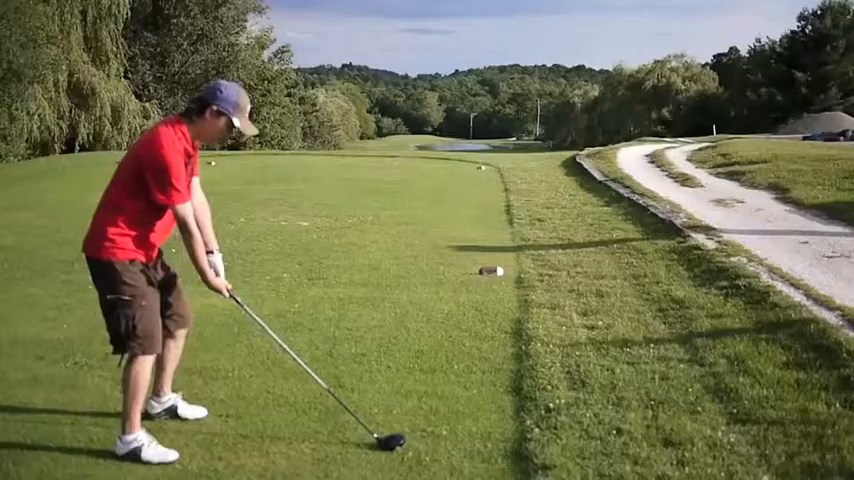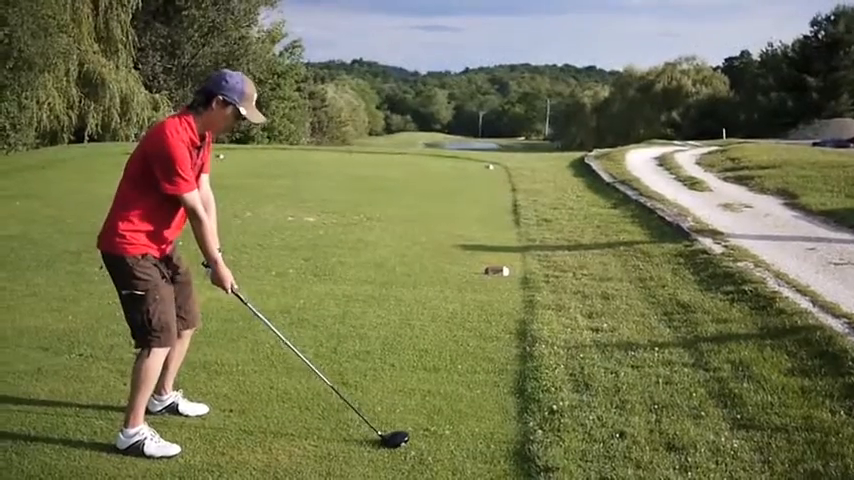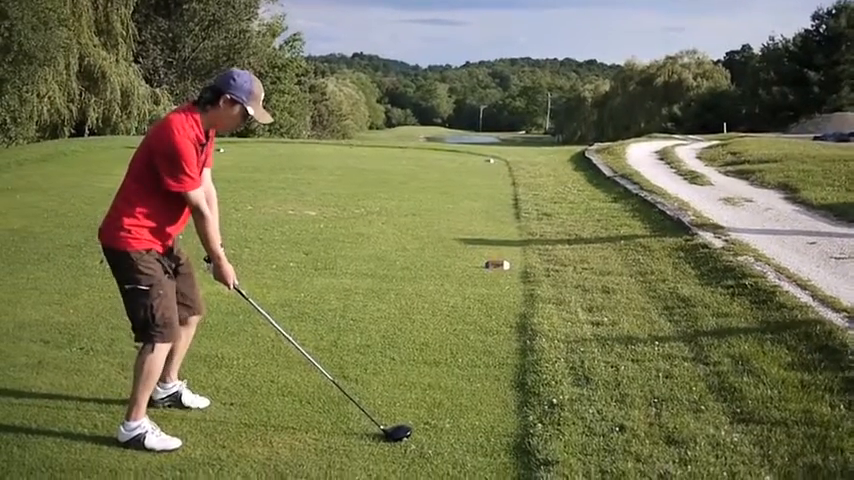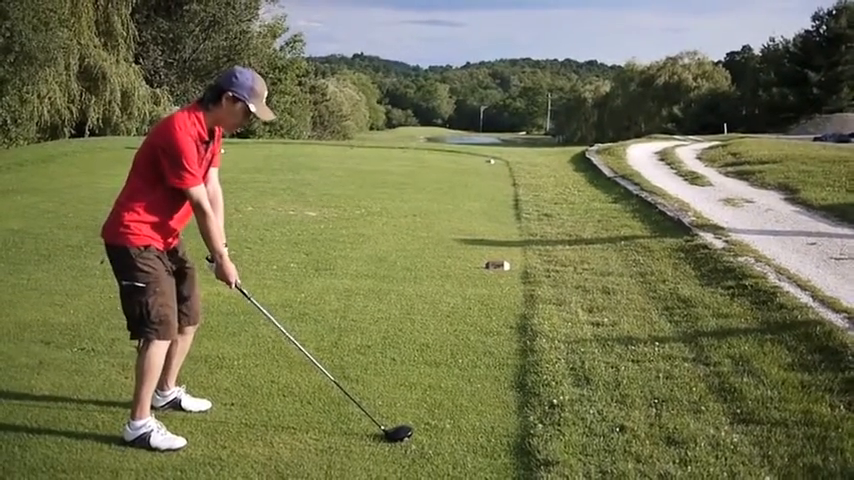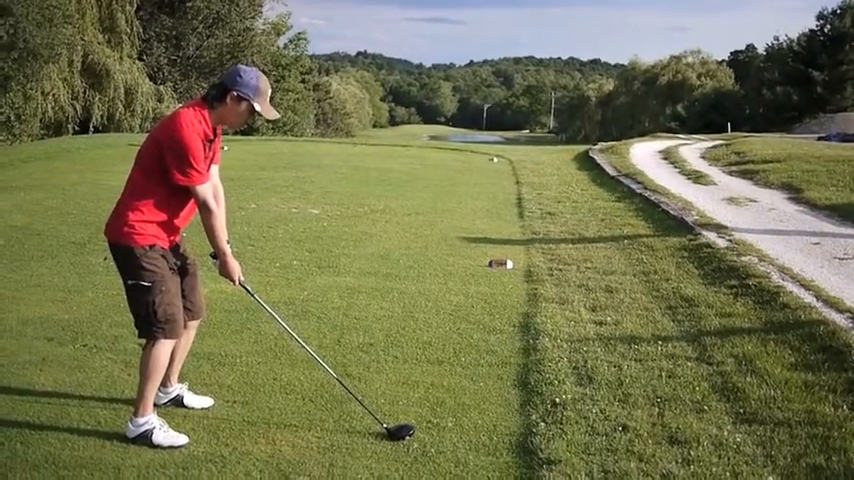
dt=1s
person 1, frame 1
left shoulder: (188, 138)
right shoulder: (167, 146)
left elbow: (197, 198)
right elbow: (186, 223)
left wrist: (215, 253)
right wrist: (208, 276)
left hip: (143, 248)
right hip: (116, 251)
left knee: (177, 321)
right knee: (144, 342)
left ankle: (162, 398)
right ankle: (130, 437)
person 1, frame 2
left shoulder: (202, 134)
right shoulder: (172, 138)
left elbow: (206, 196)
right elbow: (195, 211)
left wrist: (216, 256)
right wrist: (216, 265)
left hip: (159, 243)
right hip: (131, 246)
left knee: (185, 320)
right knee: (158, 335)
left ankle: (164, 396)
right ankle: (133, 431)
person 1, frame 3
left shoulder: (205, 127)
right shoulder: (179, 135)
left elbow: (207, 189)
right elbow: (199, 207)
left wrist: (217, 251)
right wrist: (219, 260)
left hip: (159, 237)
right hip: (132, 240)
left knee: (190, 309)
right knee: (160, 330)
left ankle: (167, 386)
right ankle: (133, 425)
person 1, frame 4
left shoulder: (212, 129)
right shoulder: (180, 132)
left elbow: (214, 190)
right elbow: (200, 204)
left wrist: (222, 250)
right wrist: (221, 259)
left hip: (165, 237)
right hip: (135, 238)
left knee: (188, 317)
right knee: (160, 328)
left ankle: (166, 391)
right ankle: (139, 423)
person 1, frame 5
left shoulder: (211, 125)
right shoulder: (186, 129)
left elbow: (216, 187)
right elbow: (206, 202)
left wrist: (224, 247)
right wrist: (225, 256)
left hip: (166, 234)
right hip: (139, 236)
left knee: (191, 313)
right knee: (165, 326)
left ankle: (169, 388)
right ankle: (142, 420)
